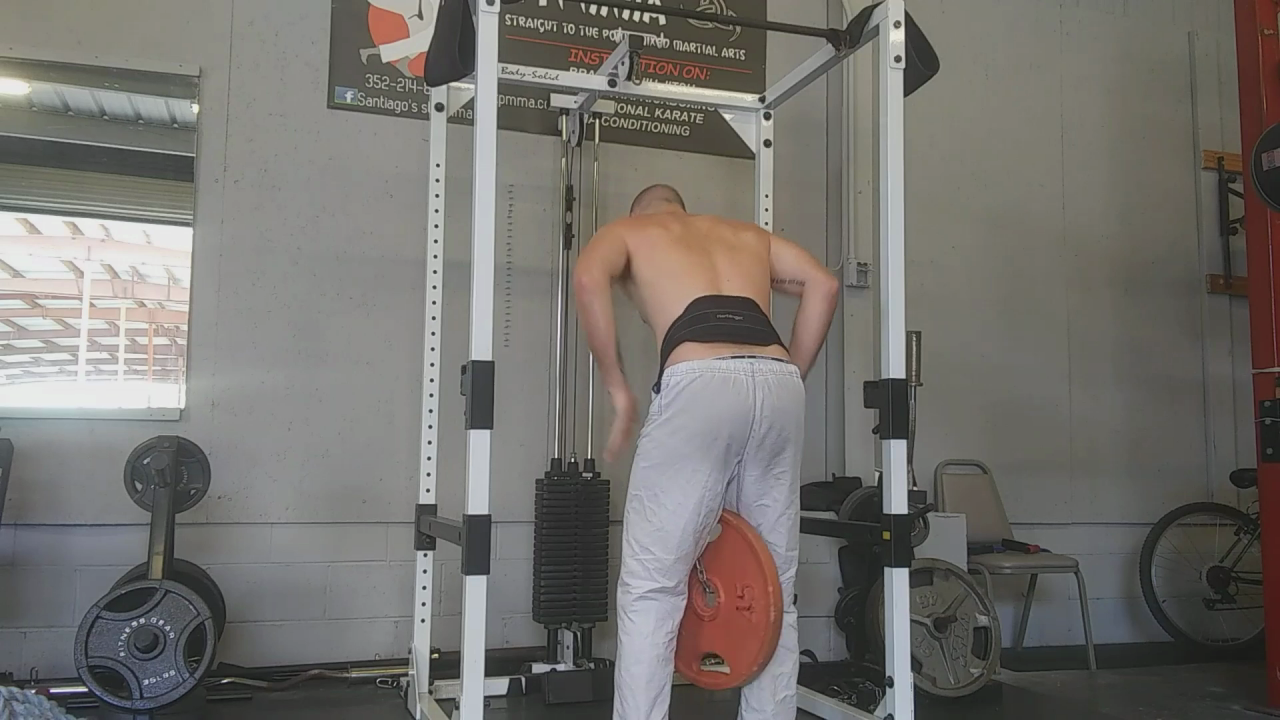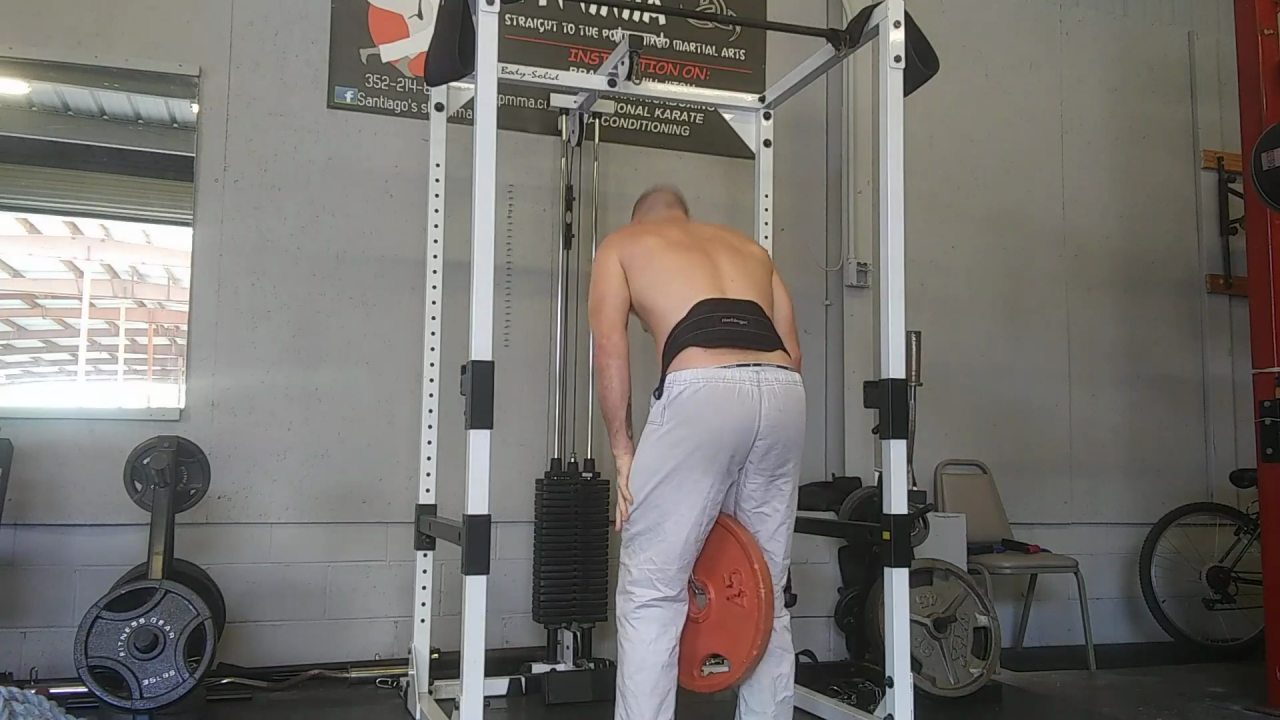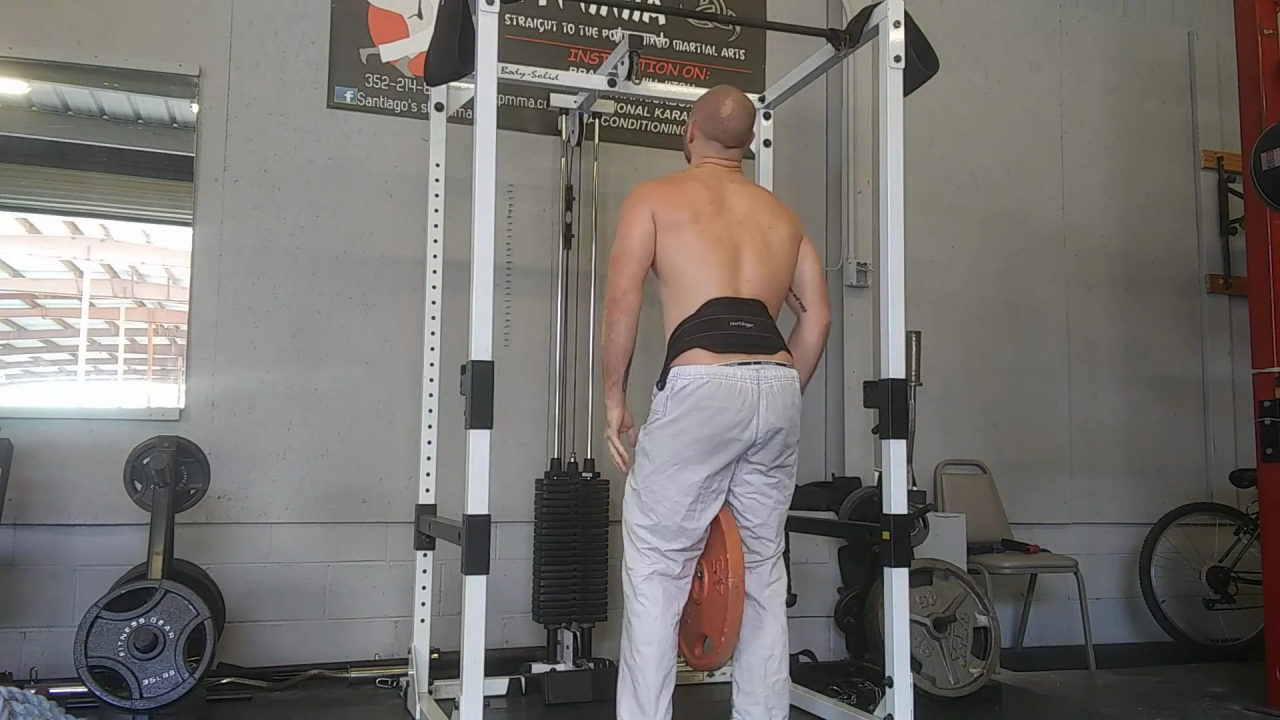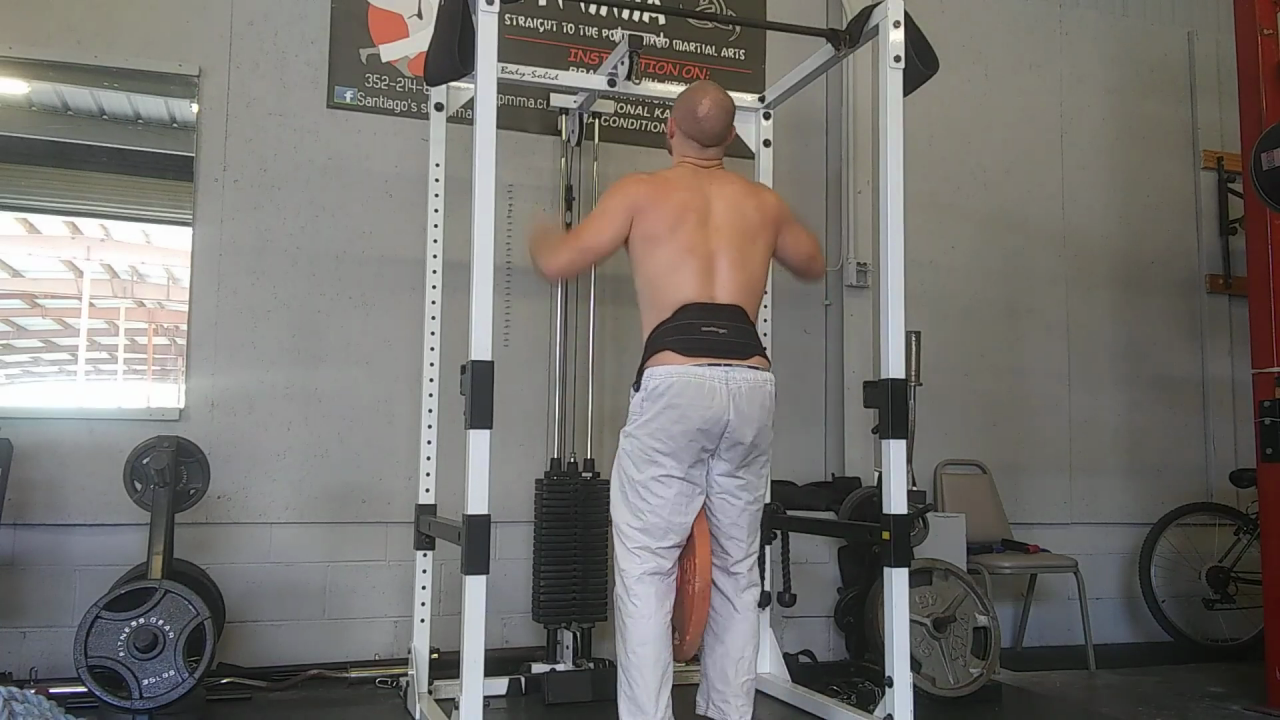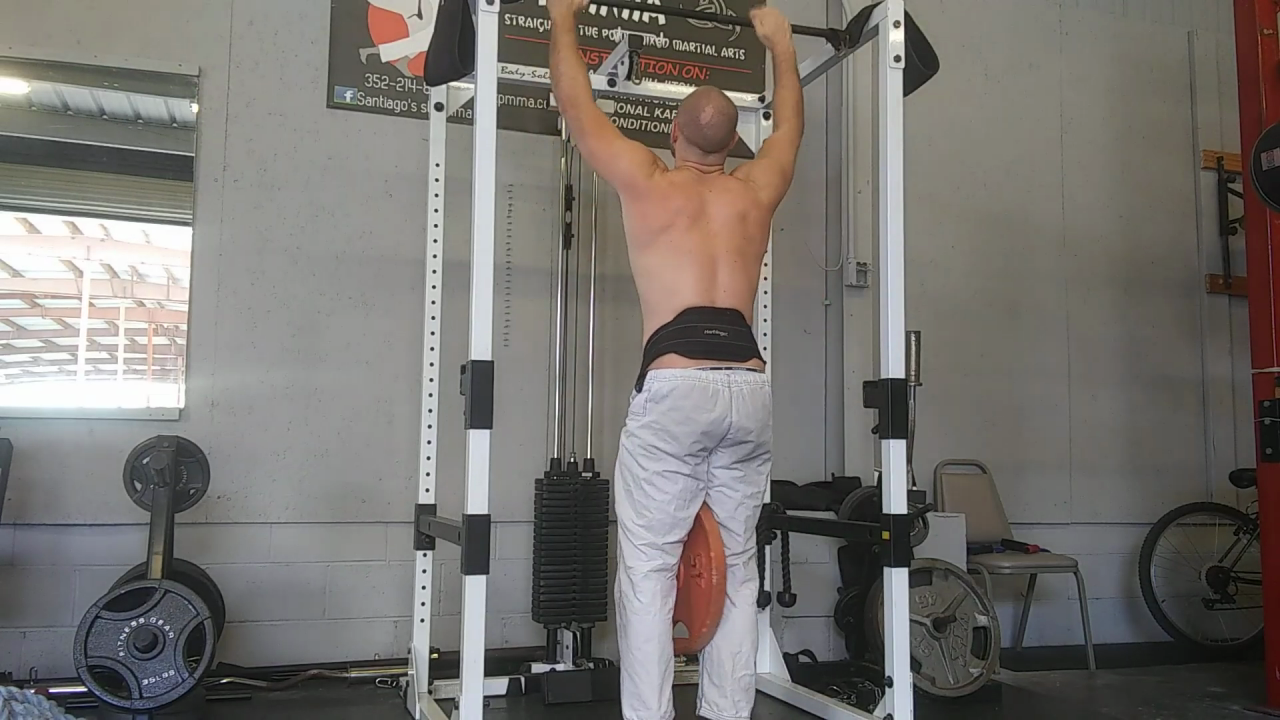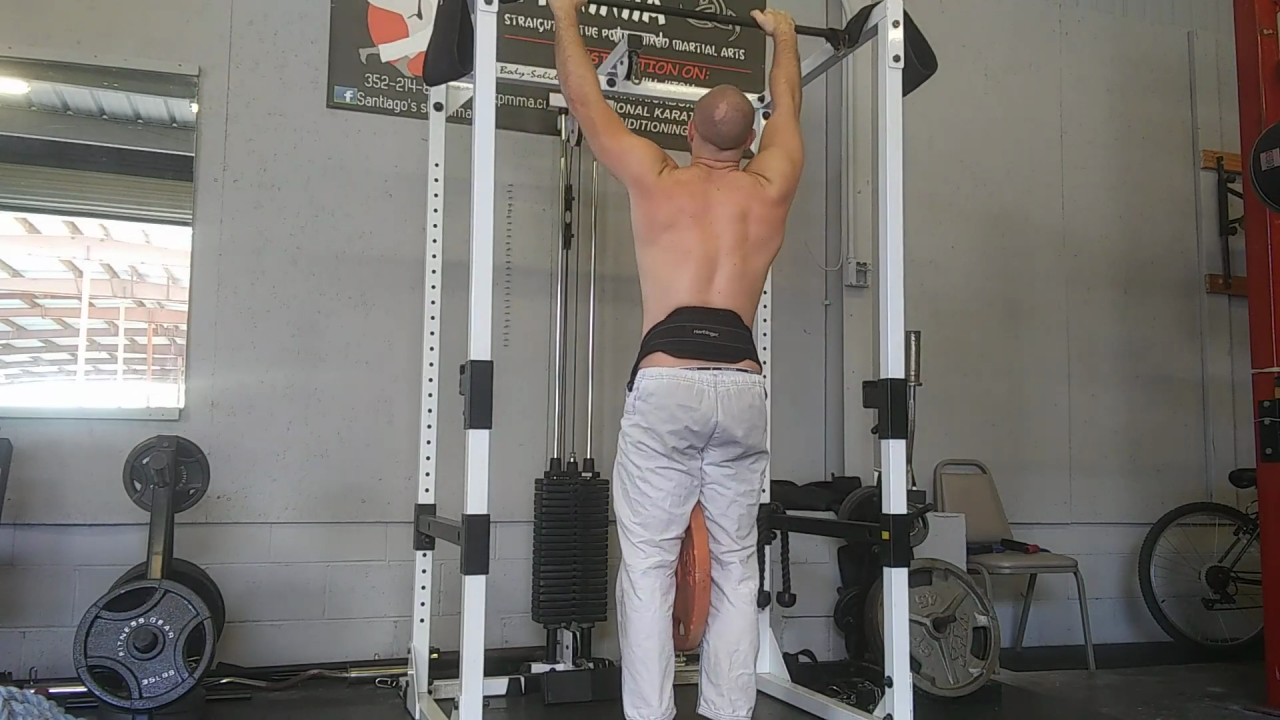
dt=0.5s
person 1, frame 1
left shoulder: (628, 230)
right shoulder: (748, 233)
left elbow: (589, 279)
right elbow: (823, 283)
left wrist: (617, 386)
left hip: (701, 383)
right hip: (778, 385)
left knee: (651, 582)
right knee: (772, 584)
person 1, frame 2
left shoulder: (621, 244)
right shoulder: (747, 245)
left elbow: (610, 344)
left wrist: (623, 448)
left hip: (702, 390)
right hip: (782, 393)
left knee: (652, 591)
right knee: (765, 587)
person 1, frame 3
left shoulder: (655, 196)
right shoulder: (779, 213)
left elbow: (620, 299)
right elbow: (817, 316)
left wrist: (614, 398)
left hip: (701, 385)
right hip: (776, 389)
left knee: (656, 569)
right knee: (762, 572)
person 1, frame 4
left shoulder: (641, 192)
right shoulder: (761, 202)
left elbow: (557, 262)
right elbow: (812, 262)
left wrist: (543, 239)
left hip: (676, 383)
right hip: (752, 385)
left knee: (646, 570)
right knee: (736, 574)
person 1, frame 5
left shoulder: (645, 182)
right shoulder: (757, 192)
left elbow: (575, 105)
right elbow: (790, 122)
left hip: (674, 386)
right hip: (749, 388)
left knee: (648, 567)
right knee: (735, 569)
person 1, frame 6
left shoulder: (655, 179)
right shoulder: (771, 187)
left elbow: (586, 102)
right elbow: (786, 106)
left hip: (667, 384)
right hip: (742, 388)
left knee: (647, 566)
right knee: (734, 568)
